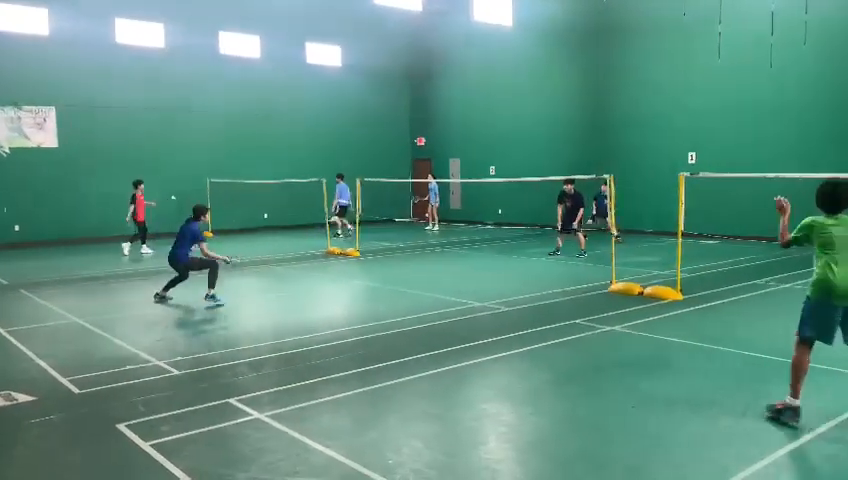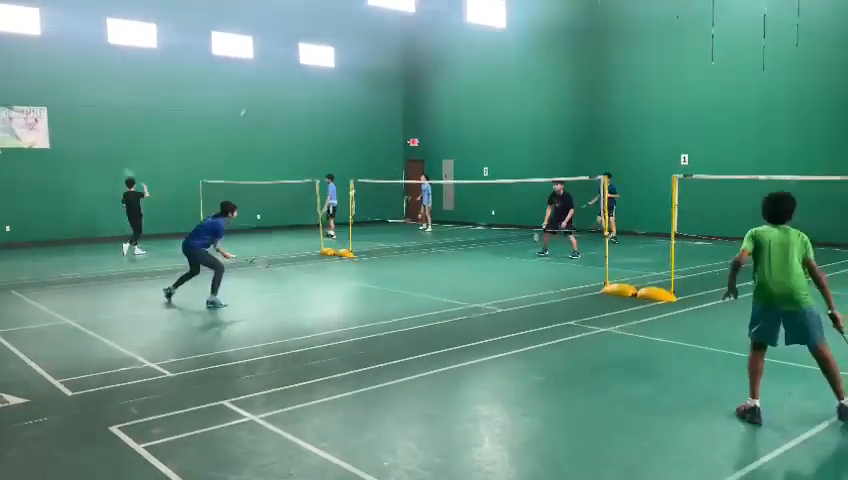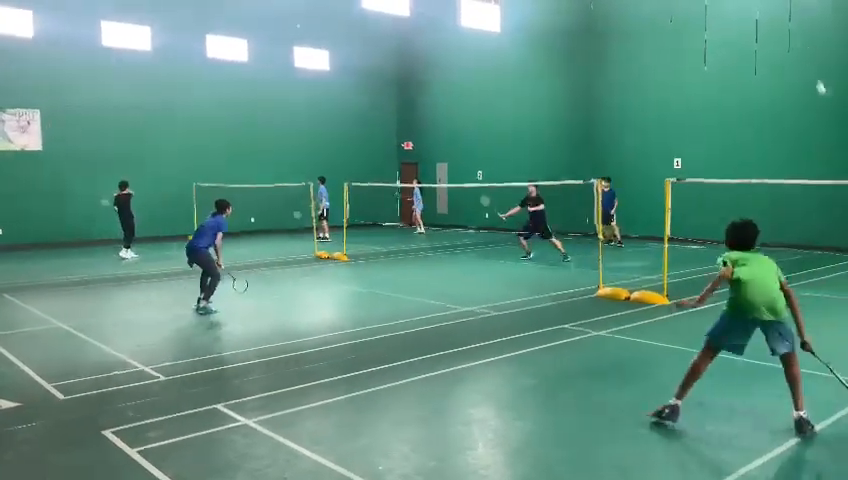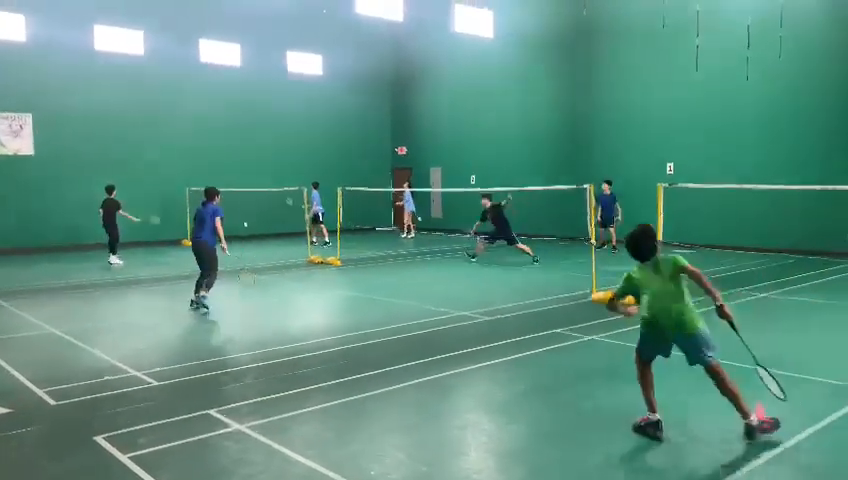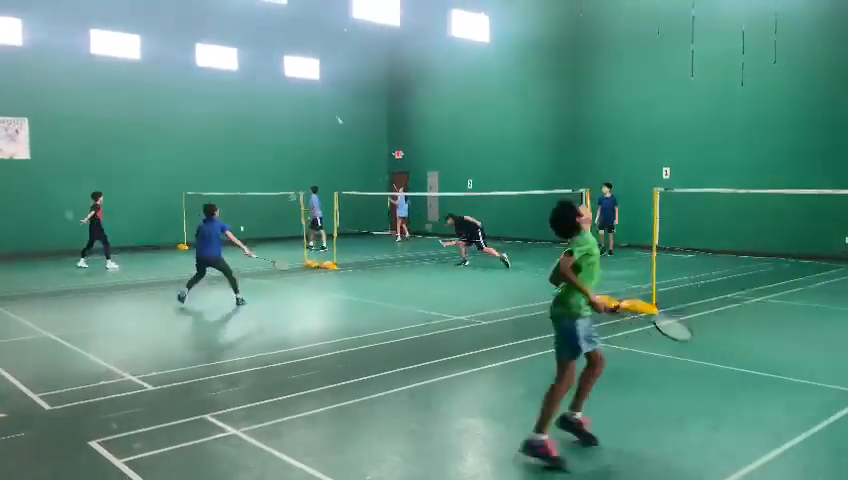
dt=0.3s
person 1, frame 1
left shoulder: (813, 224)
left elbow: (785, 242)
left wrist: (784, 214)
left hip: (825, 289)
left knee: (804, 344)
left ankle: (792, 404)
person 1, frame 2
left shoulder: (756, 233)
right shoulder: (800, 237)
left elbow: (739, 261)
right elbow: (817, 275)
left wrist: (731, 285)
left hip: (766, 297)
right hip: (797, 296)
left knee: (758, 348)
right knee: (821, 350)
left ankle: (753, 405)
person 1, frame 3
left shoulder: (729, 257)
right shoulder: (768, 262)
left elbow: (725, 274)
right elbow: (789, 295)
left wrist: (699, 300)
right wrist: (802, 334)
left hip: (741, 306)
right hip: (774, 309)
left knee: (707, 354)
right knee: (789, 357)
left ankle: (674, 405)
right ankle: (801, 416)
person 1, frame 4
left shoulder: (633, 275)
right shoulder: (671, 260)
left elbow: (612, 303)
right elbow: (695, 274)
left wrist: (626, 310)
right wrist: (719, 302)
left hip: (653, 323)
right hip: (685, 321)
left knee: (642, 362)
right knee: (714, 371)
left ankle: (653, 419)
right ankle: (751, 421)
person 1, frame 5
left shoulder: (581, 241)
right shoulder: (584, 240)
left elbow: (554, 278)
right elbow: (563, 267)
right wrist: (589, 296)
left hip: (578, 312)
right hip: (570, 313)
left knee: (597, 361)
right knee: (566, 374)
left ankle: (573, 415)
right ankle: (538, 439)
person 2, frame 1
left shoulder: (188, 223)
right shoulder: (196, 230)
right elbow: (205, 252)
right wrist: (222, 258)
left hip: (172, 258)
right hip: (181, 260)
left knee: (183, 275)
right knee: (214, 264)
left ankle: (161, 294)
right ankle: (211, 295)
person 2, frame 2
left shoulder: (214, 217)
right shoulder: (220, 225)
right elbow: (216, 247)
right wrist: (226, 255)
left hip: (187, 245)
right hip: (194, 248)
left knee: (194, 271)
right knee: (219, 268)
left ankle: (170, 290)
right ankle: (212, 299)
person 2, frame 3
left shoulder: (210, 219)
right shoulder: (222, 222)
right elbow: (217, 242)
right wrist: (219, 259)
left hip: (190, 248)
right hip: (199, 250)
left knee: (207, 270)
right knee: (216, 276)
left ankle: (202, 298)
right ankle: (203, 305)
person 2, frame 4
left shoulder: (199, 209)
right shoulder: (216, 209)
right elbow: (218, 225)
right wrist: (223, 241)
left hip: (196, 243)
right hip: (207, 244)
left knee: (204, 272)
right knee: (213, 272)
left ankle: (195, 300)
right ankle: (203, 295)
person 2, frame 5
left shoulder: (201, 226)
right shoulder: (219, 224)
left elbow: (197, 243)
right elbow: (231, 237)
right wrist: (245, 248)
left hip: (201, 257)
right hip: (215, 257)
left knee: (200, 274)
right knee: (229, 274)
left ankle: (184, 293)
right ankle: (238, 297)
